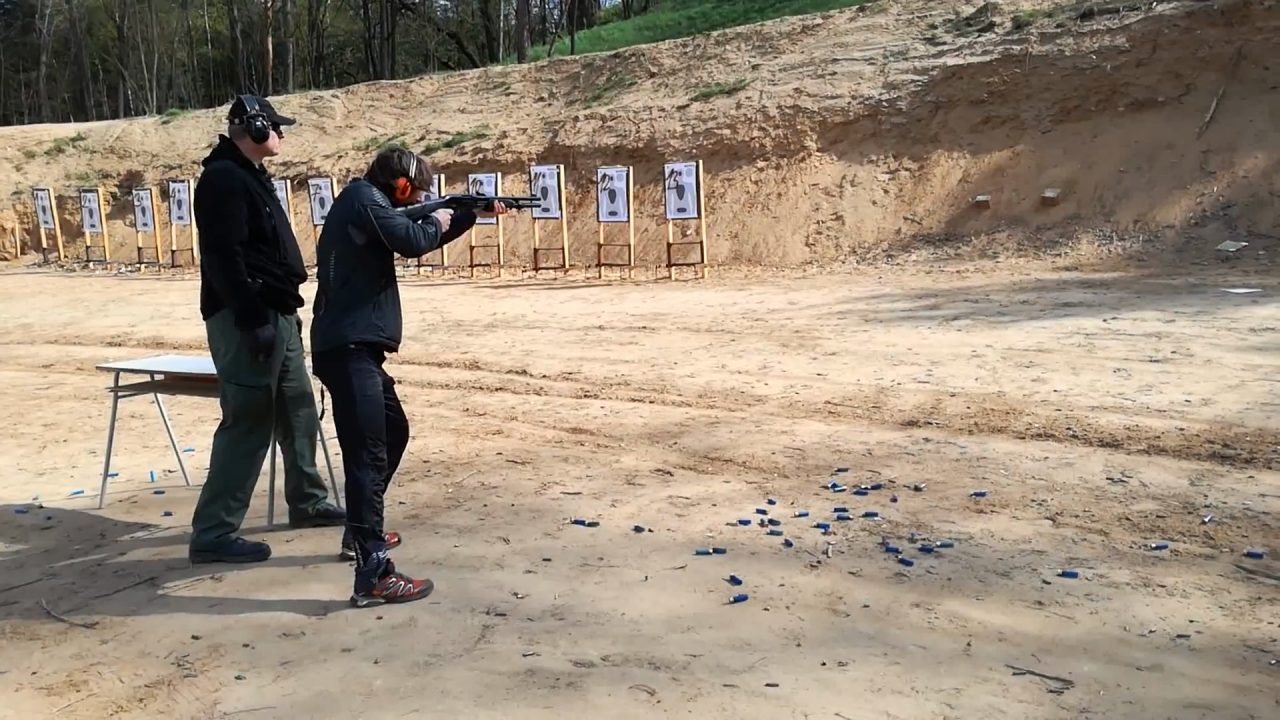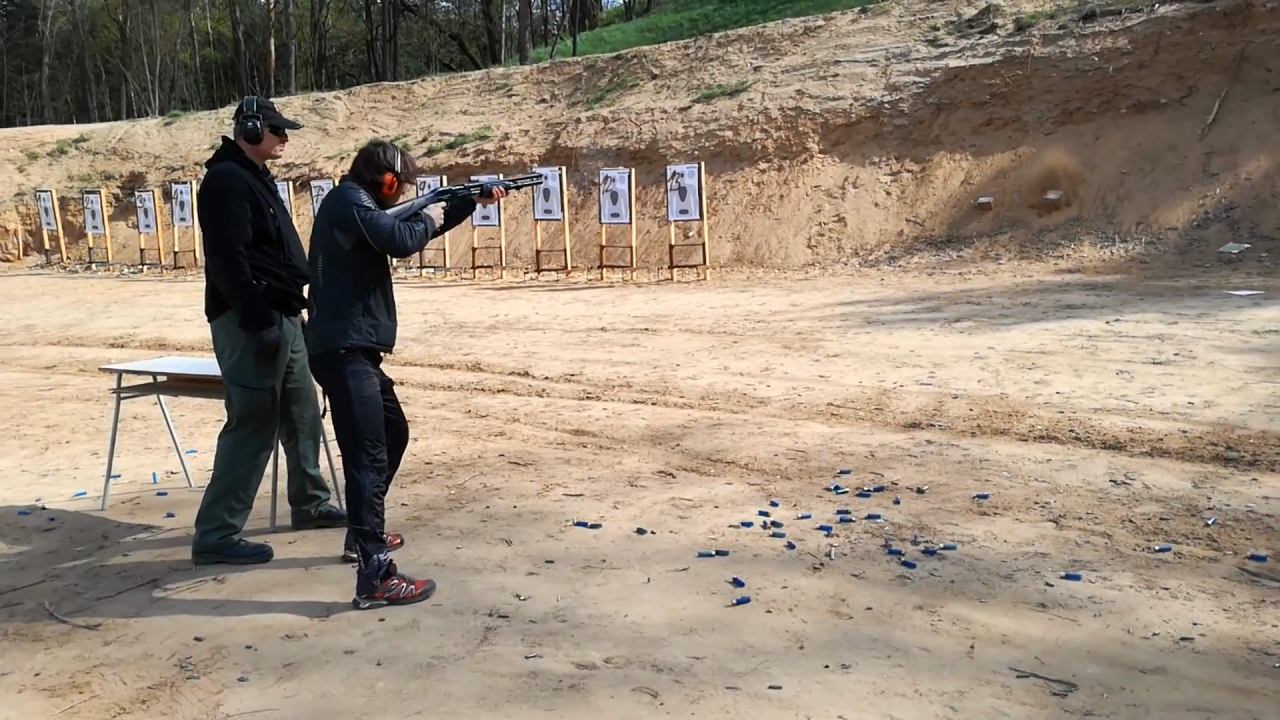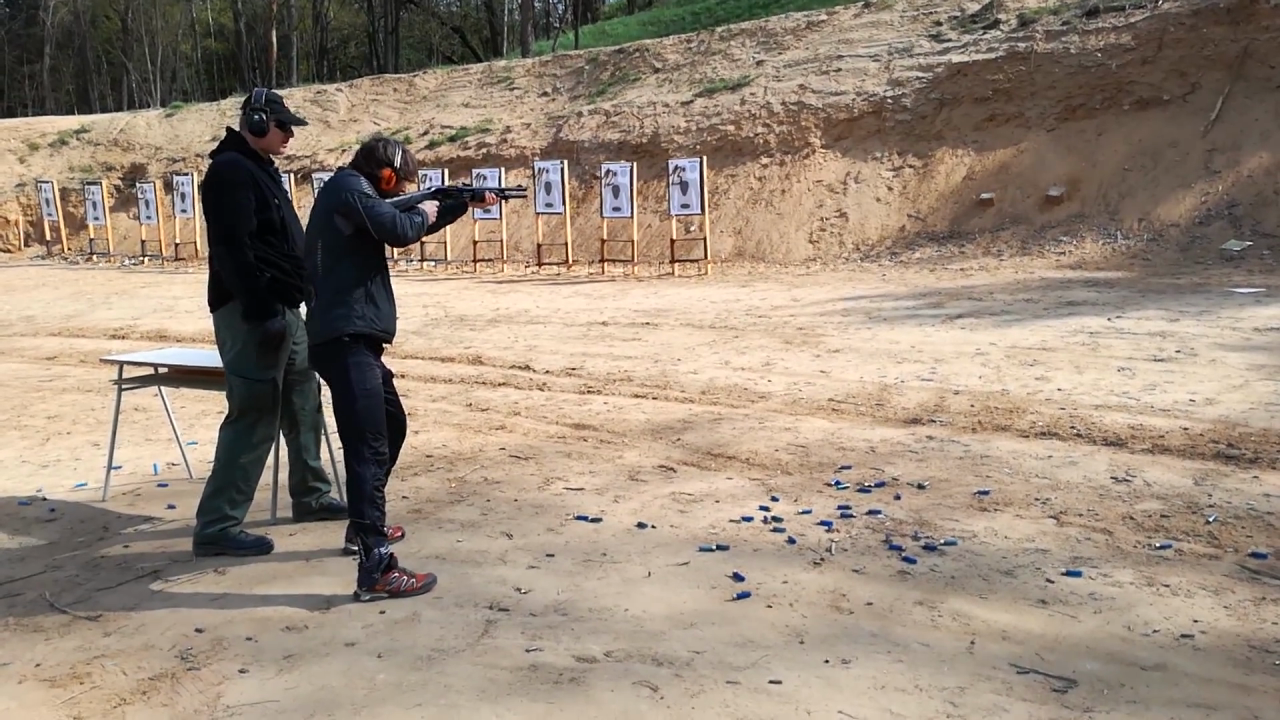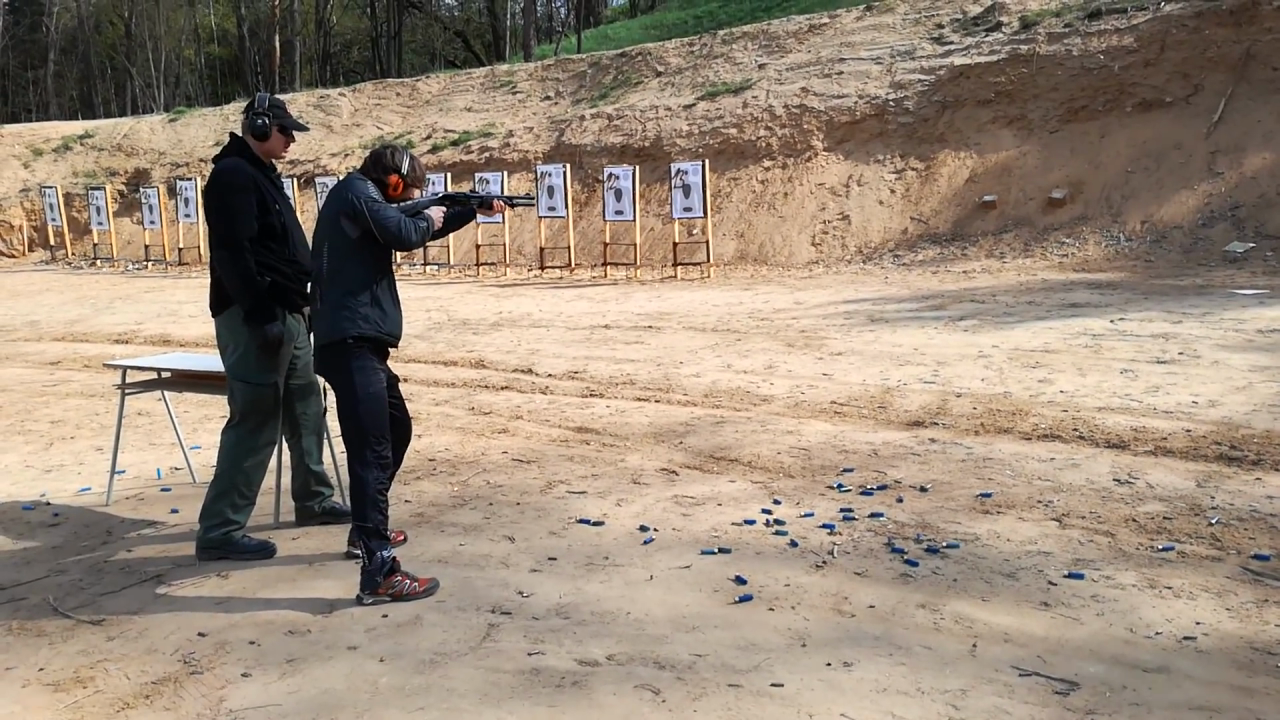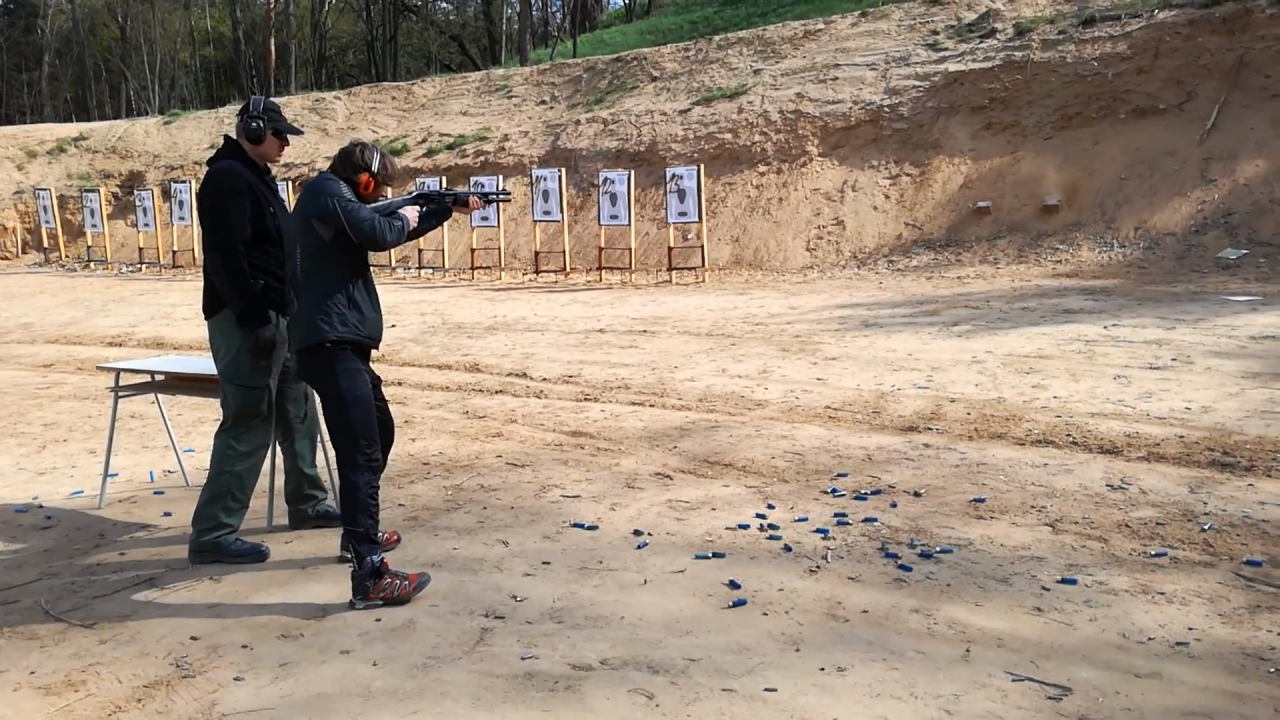
dt=1s
person 1, frame 1
left shoulder: (251, 175)
right shoulder: (223, 178)
right elbow: (223, 259)
left wrist: (282, 311)
right wrist: (253, 321)
left hip: (276, 315)
right hip: (247, 320)
left knee: (298, 412)
right knee: (248, 423)
left ankle: (307, 502)
right ankle: (213, 533)
person 1, frame 2
left shoulder: (256, 177)
right shoulder: (227, 180)
right elbow: (228, 261)
left wrist: (287, 312)
right wrist: (258, 322)
left hip: (281, 316)
right hip: (251, 321)
left knee: (302, 414)
right knee: (253, 424)
left ankle: (310, 504)
right ankle: (216, 534)
person 1, frame 3
left shoulder: (260, 168)
right shoulder: (231, 171)
right elbow: (232, 250)
left wrist: (284, 307)
right wrist: (261, 312)
left hip: (284, 309)
right hip: (252, 313)
left knee: (303, 405)
right knee: (254, 416)
left ankle: (310, 496)
right ankle: (217, 527)
person 1, frame 4
left shoulder: (261, 173)
right shoulder: (232, 176)
right elbow: (233, 254)
left wrist: (298, 305)
right wrist: (262, 317)
left hip: (286, 313)
right hip: (255, 318)
left knee: (305, 410)
right knee: (255, 421)
left ankle: (313, 500)
right ankle: (219, 530)
person 1, frame 5
left shoulder: (256, 176)
right shoulder: (227, 178)
right elbow: (226, 258)
left wrist: (285, 313)
right wrist: (254, 319)
left hip: (279, 316)
right hip: (248, 321)
left knee: (298, 414)
right knee: (249, 424)
left ankle: (307, 504)
right ankle: (212, 534)
person 2, frame 1
left shoulder: (369, 203)
right shoulder: (363, 197)
left elbow: (411, 235)
right elbow: (412, 241)
left wrist: (473, 214)
right wrist: (436, 221)
left hip: (358, 344)
right hip: (348, 348)
left knee: (393, 433)
right knee: (368, 454)
left ankle: (361, 533)
right ankle: (373, 576)
person 2, frame 2
left shoulder: (359, 203)
right shoulder: (350, 199)
left elbow: (405, 230)
right elbow: (401, 241)
left wrist: (473, 201)
right wrist: (428, 218)
left hip: (356, 347)
right hip: (344, 350)
left knee: (392, 435)
right knee: (368, 456)
left ankle: (365, 532)
right ankle: (375, 577)
person 2, frame 3
left shoulder: (356, 193)
right shoulder: (349, 186)
left elbow: (403, 223)
right elbow: (399, 229)
left wrist: (466, 203)
right wrist: (422, 213)
left hip: (356, 336)
right hip: (346, 339)
left knee: (391, 428)
right knee: (368, 447)
left ankle: (365, 526)
right ankle: (376, 568)
person 2, frame 4
left shoulder: (370, 201)
right shoulder: (356, 190)
left elbow: (411, 222)
right elbow: (403, 234)
left wrist: (475, 210)
right wrist: (427, 219)
left hip: (363, 341)
right hip: (350, 343)
left knee: (396, 431)
right knee: (372, 451)
left ankle: (368, 528)
right ankle: (379, 573)
person 2, frame 5
left shoulder: (337, 199)
right shoulder: (327, 190)
left elbow: (392, 229)
right elbow: (378, 234)
left wrist: (449, 210)
right wrist: (402, 219)
left hip: (344, 342)
right hip: (331, 345)
left knee: (379, 436)
right knee: (362, 454)
left ankle: (360, 534)
right ankle: (370, 576)
